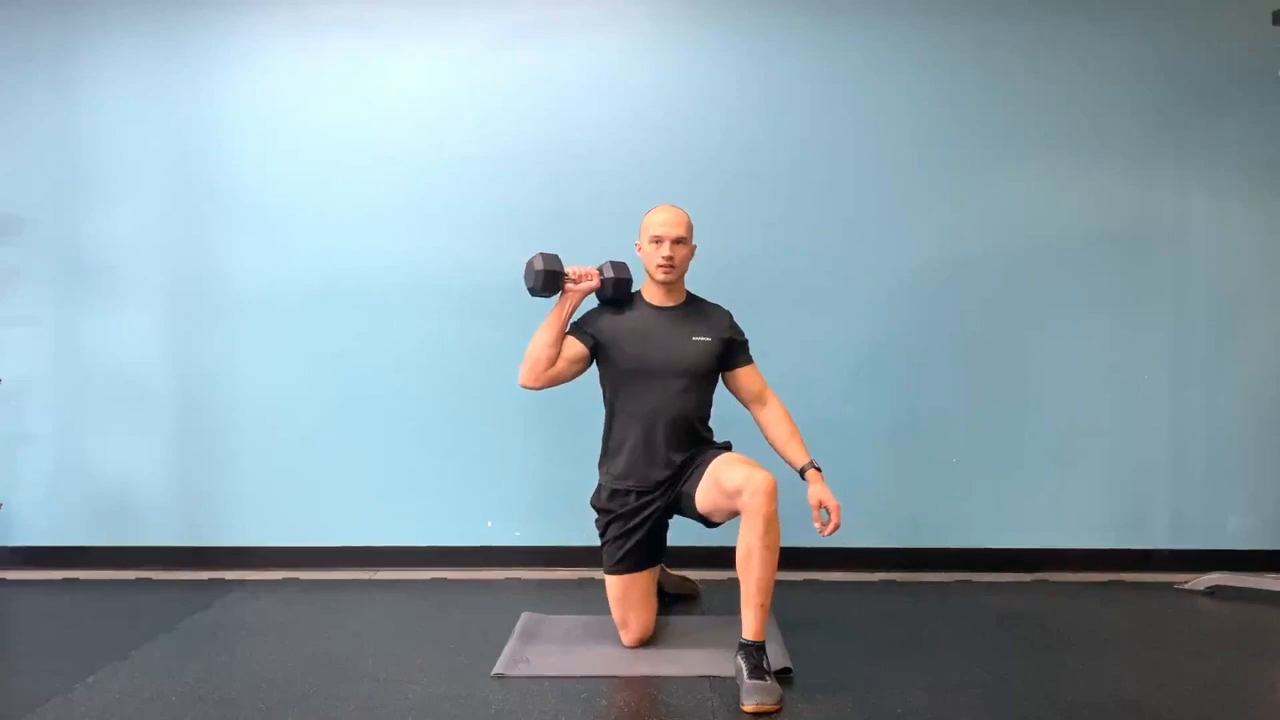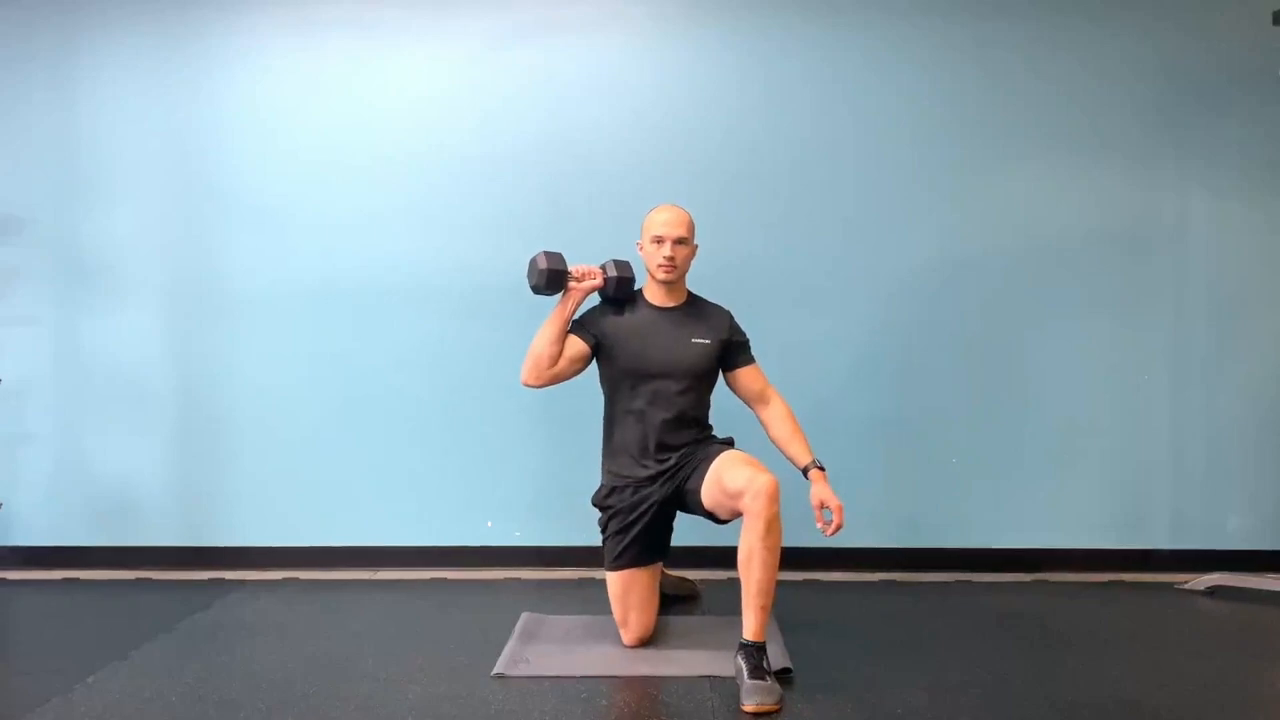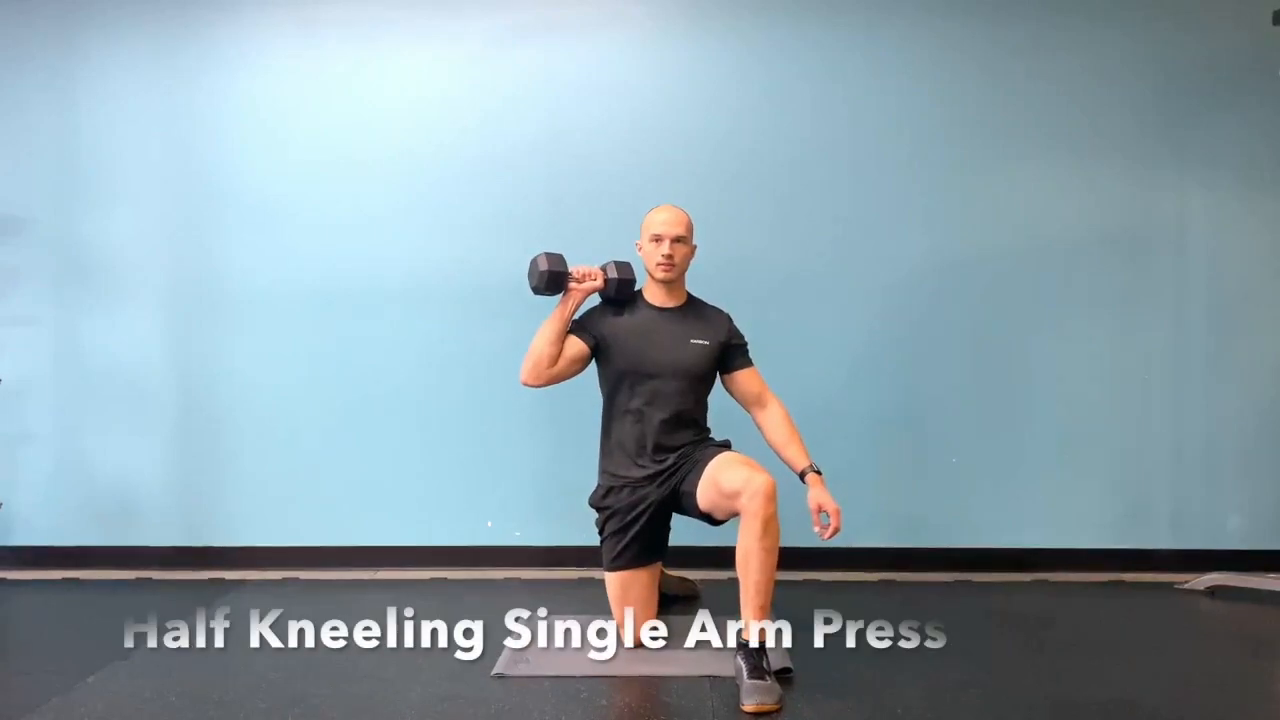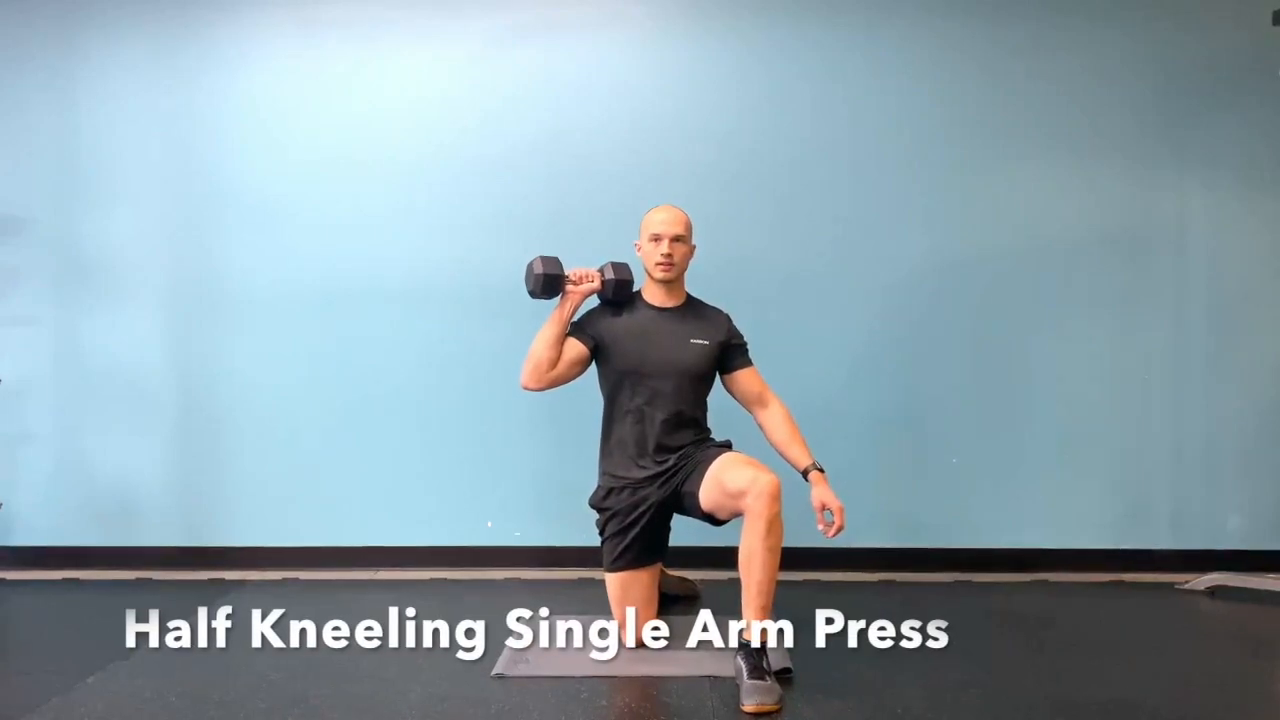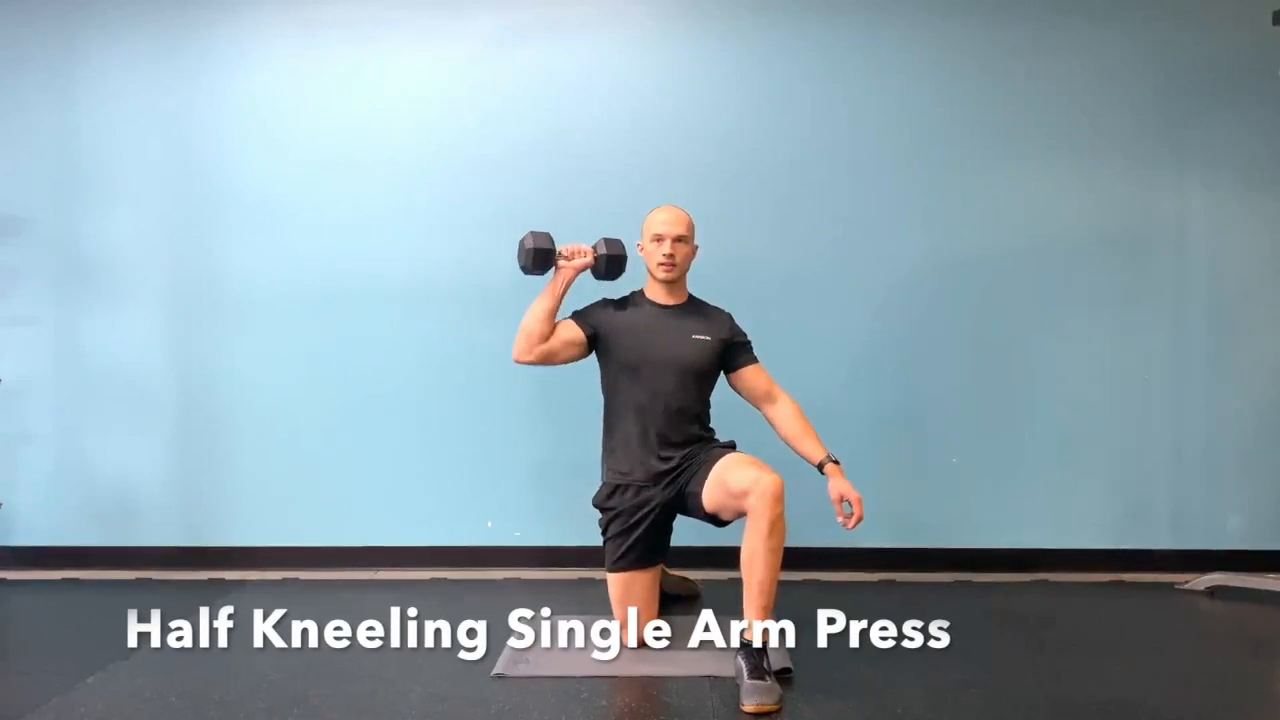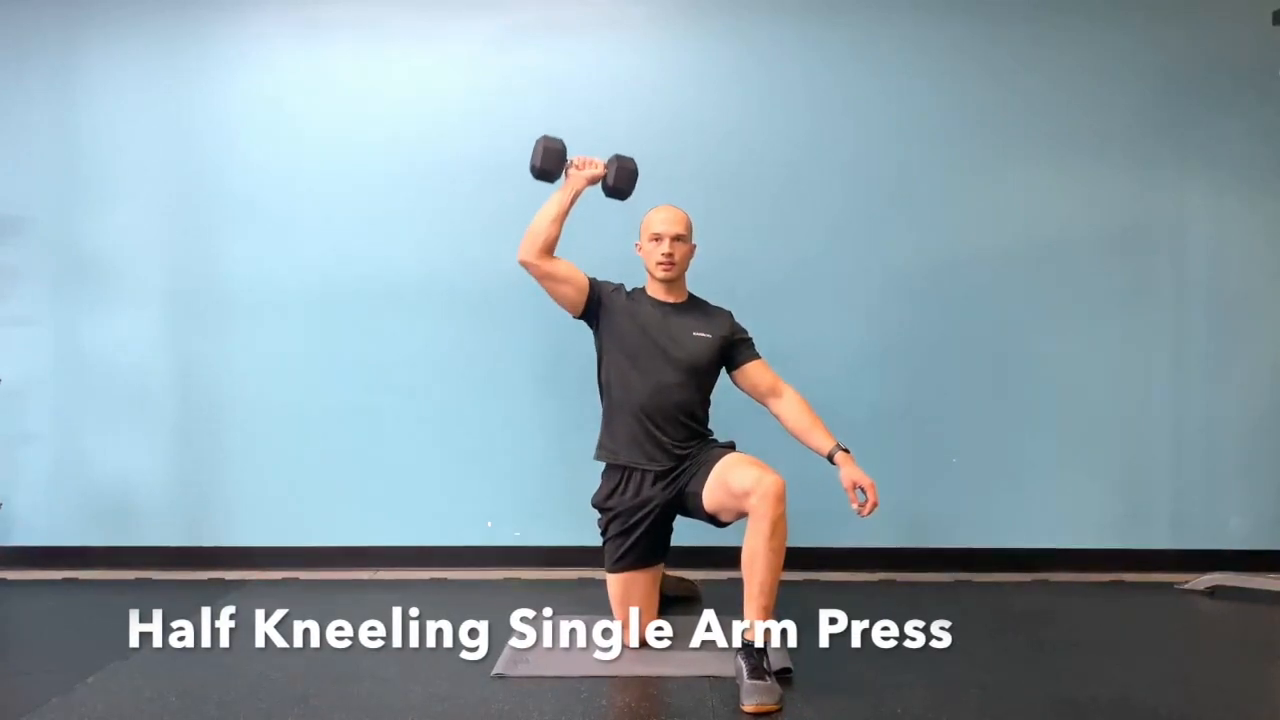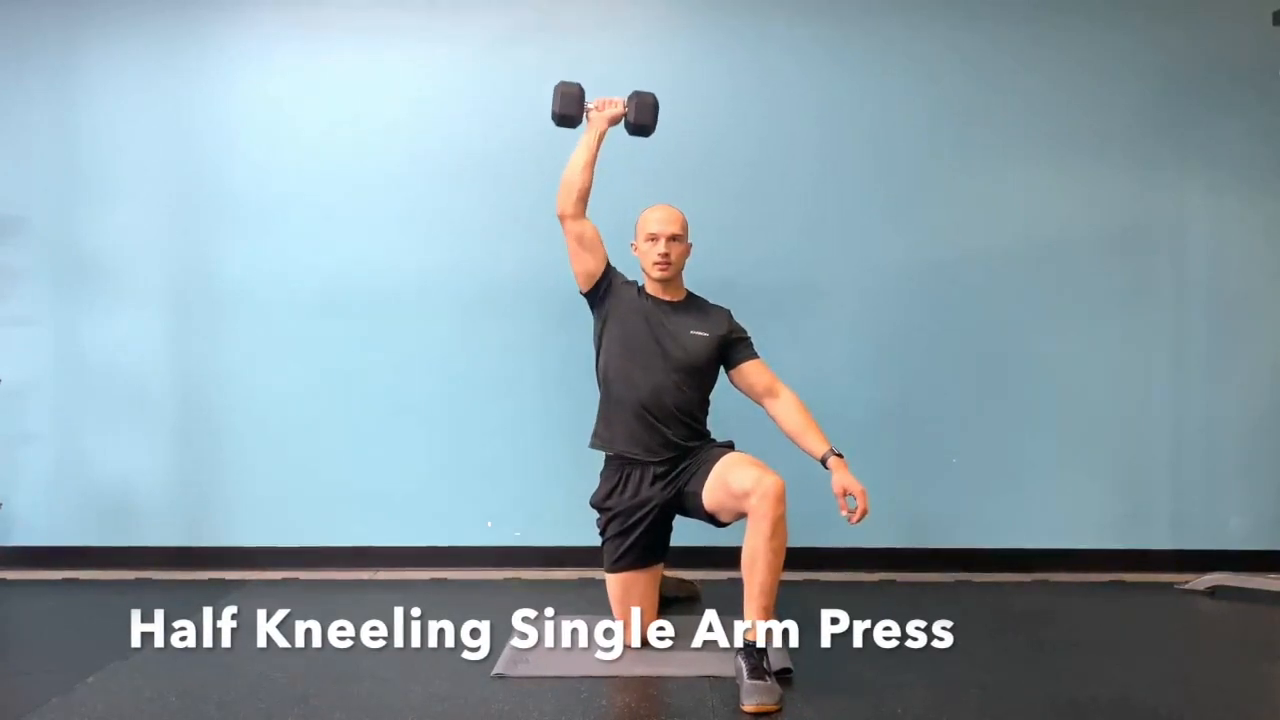
dt=0.3s
person 1, frame 1
left shoulder: (717, 323)
right shoulder: (606, 319)
left elbow: (763, 402)
right elbow: (533, 377)
left wrist: (812, 474)
right wrist: (566, 302)
left hip: (695, 466)
right hip: (628, 485)
left knee: (759, 486)
right knee: (635, 636)
left ankle: (752, 652)
right ankle: (654, 577)
person 1, frame 2
left shoulder: (717, 323)
right shoulder: (607, 317)
left elbow: (765, 401)
right elbow: (535, 374)
left wrist: (814, 473)
right wrist: (569, 301)
left hip: (694, 460)
right hip: (630, 480)
left knee: (761, 489)
right knee: (634, 635)
left ankle: (752, 651)
right ankle: (652, 577)
person 1, frame 3
left shoulder: (716, 326)
right shoulder: (607, 318)
left elbow: (763, 405)
right elbow: (534, 375)
left wrist: (812, 477)
right wrist: (569, 301)
left hip: (692, 461)
right hip: (626, 481)
left knee: (758, 488)
right knee: (633, 635)
left ankle: (751, 651)
right ankle: (655, 581)
person 1, frame 4
left shoulder: (715, 325)
right shoulder: (606, 319)
left elbow: (763, 404)
right elbow: (534, 378)
left wrist: (815, 476)
right wrist: (567, 305)
left hip: (692, 462)
right hip: (627, 481)
left knee: (763, 487)
right knee: (634, 636)
left ankle: (752, 650)
right ankle: (655, 578)
person 1, frame 5
left shoulder: (718, 325)
right shoulder: (609, 317)
left elbow: (772, 400)
right elbow: (527, 351)
left wrist: (829, 467)
right wrist: (563, 275)
left hip: (697, 463)
right hip: (630, 483)
left knee: (766, 487)
right knee: (635, 635)
left ankle: (752, 651)
right ankle: (659, 580)
person 1, frame 6
left shoulder: (718, 323)
right shoulder: (610, 304)
left elbow: (777, 394)
right elbow: (532, 257)
left wrist: (840, 457)
right wrist: (573, 185)
left hip: (696, 464)
right hip: (630, 480)
left knee: (767, 488)
right knee: (635, 638)
left ankle: (752, 650)
right ankle: (661, 578)
person 1, frame 7
left shoulder: (716, 322)
right shoulder: (611, 298)
left elbow: (773, 394)
right elbow: (571, 213)
left wrist: (833, 460)
right wrist: (597, 129)
left hip: (695, 463)
right hip: (627, 476)
left knee: (768, 489)
right knee: (635, 634)
left ankle: (752, 651)
right ankle: (660, 579)
